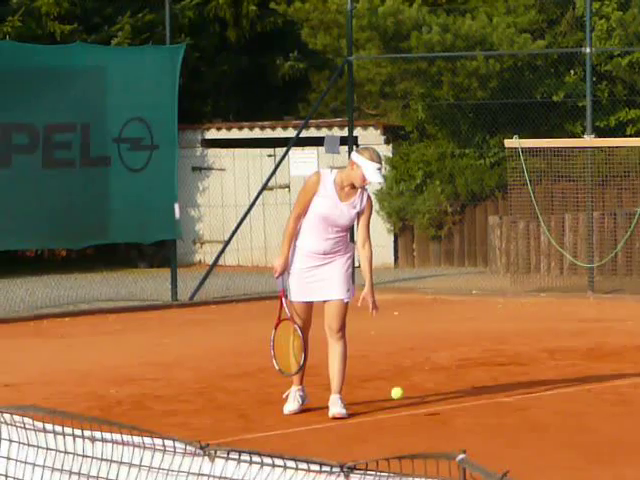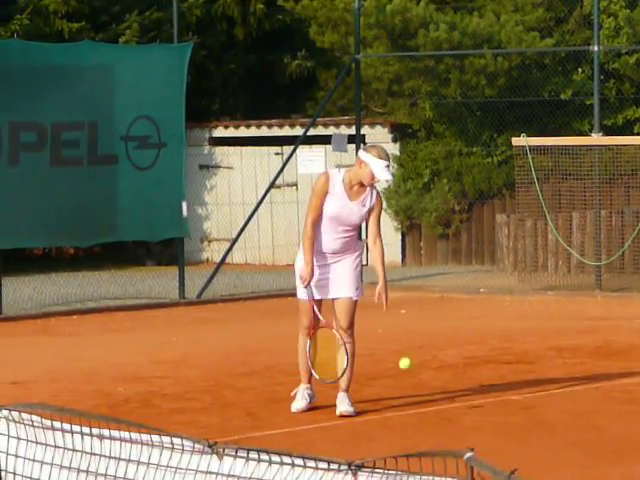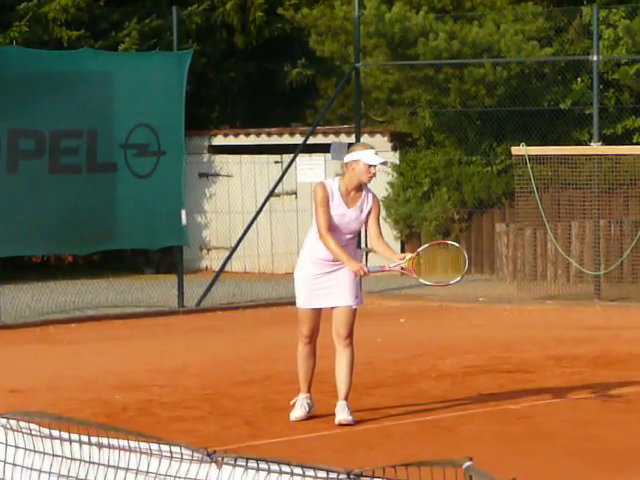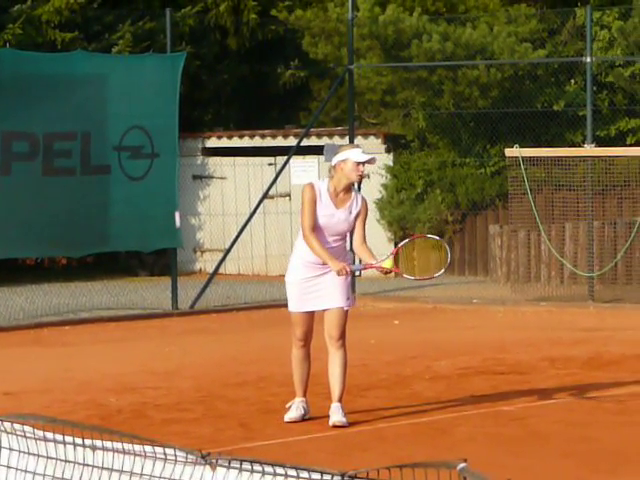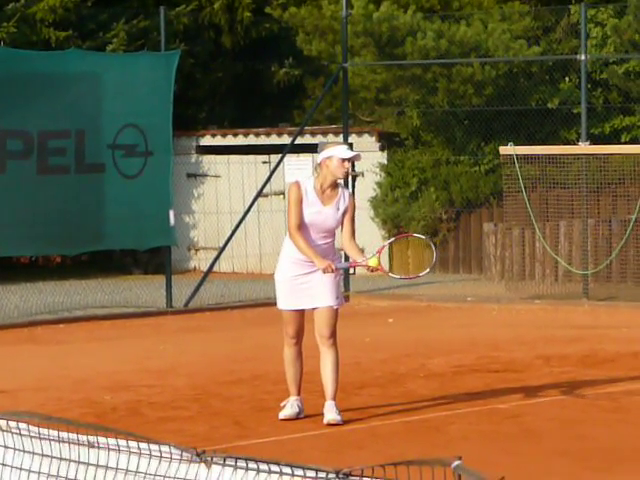
dt=0.5s
person 1, frame 1
left shoulder: (365, 200)
right shoulder: (318, 180)
left elbow: (363, 243)
right elbow: (295, 218)
left wrist: (368, 286)
right wrist: (283, 255)
left hip: (336, 263)
right hip: (303, 260)
left knee: (336, 331)
right knee: (299, 329)
left ankle: (336, 398)
right ankle: (297, 391)
person 1, frame 2
left shoulder: (374, 198)
right shoulder: (327, 180)
left elbow: (374, 239)
right elbow: (310, 223)
left wrist: (382, 280)
right wrist: (308, 263)
left hip: (346, 261)
right hip: (312, 260)
left knee: (345, 329)
right knee: (307, 327)
left ankle: (343, 395)
right ankle: (305, 388)
person 1, frame 3
left shoulder: (371, 201)
right shoulder: (324, 189)
left elbow: (376, 240)
right elbow: (324, 233)
left wrist: (400, 258)
right wrist: (350, 261)
left hip: (346, 270)
right hip: (312, 267)
left knee: (344, 338)
right knee: (307, 337)
left ankle: (342, 404)
right ankle: (304, 398)
person 1, frame 4
left shoulder: (359, 203)
right shoulder: (312, 190)
left elbow: (359, 243)
right elbow: (308, 233)
left wrist: (377, 263)
right wrist: (331, 260)
left hip: (336, 273)
right hip: (303, 270)
left knee: (336, 340)
right knee: (300, 340)
left ankle: (337, 406)
right ankle: (300, 401)
person 1, frame 5
left shoulder: (347, 199)
right shoulder: (298, 189)
left elbow: (347, 239)
right elbow: (294, 231)
left wrist: (364, 260)
right wrist: (317, 259)
left hip: (326, 272)
right hip: (293, 269)
left knee: (327, 339)
right knee: (292, 339)
left ankle: (331, 405)
right ankle: (294, 401)
